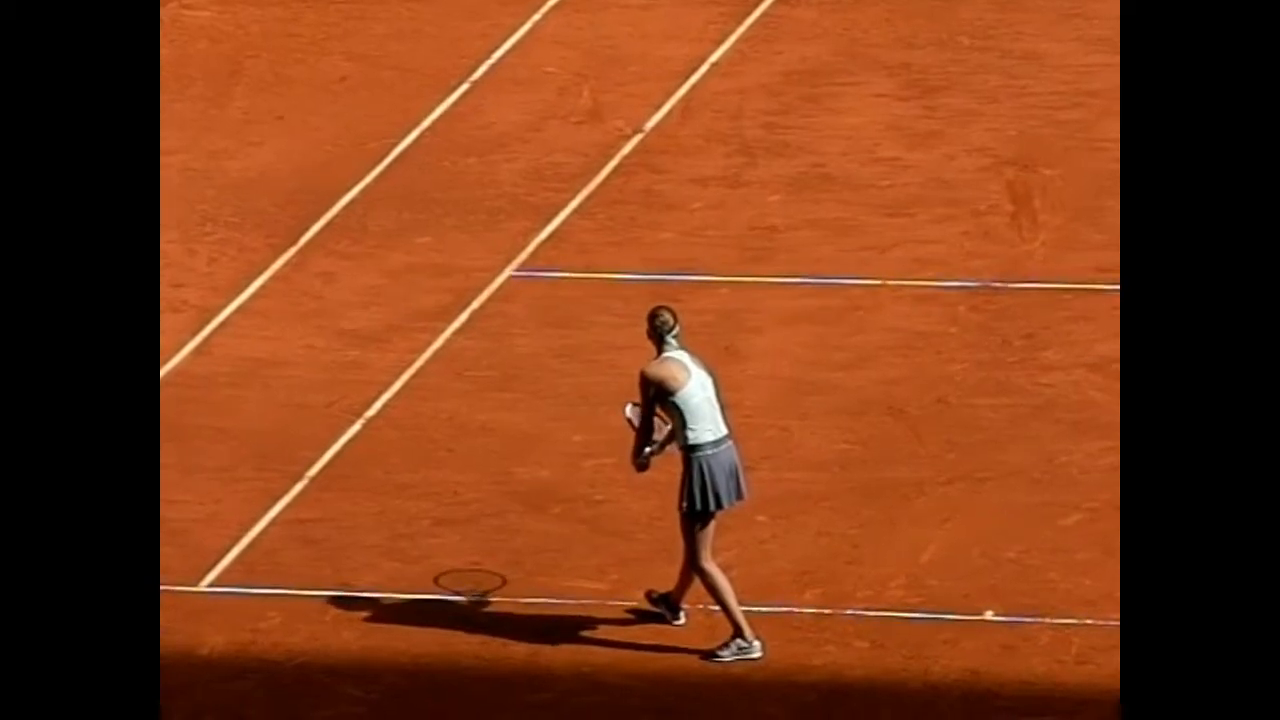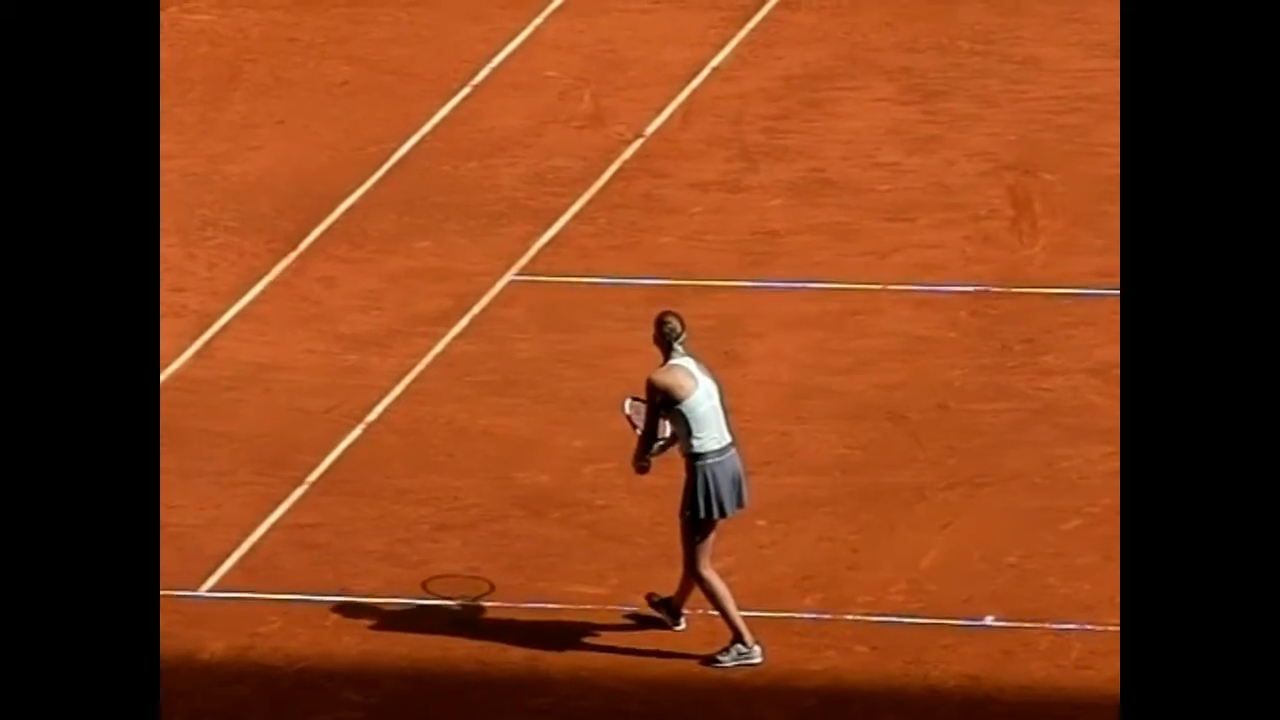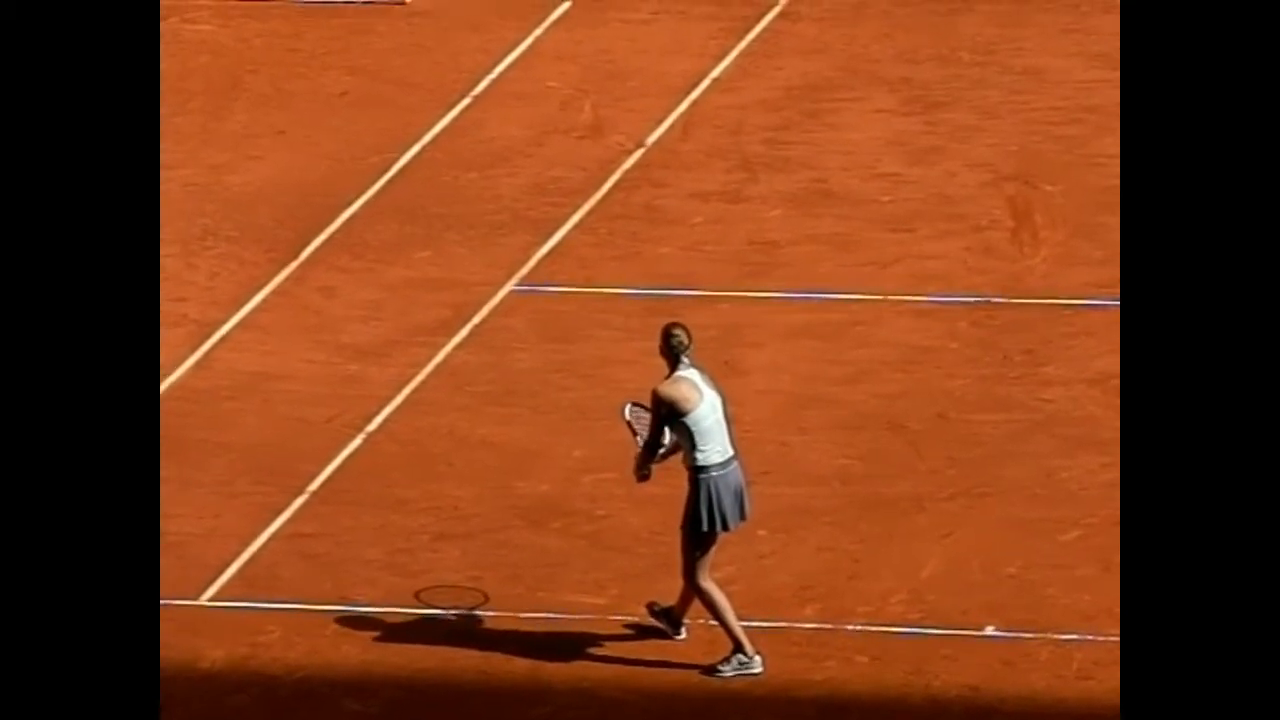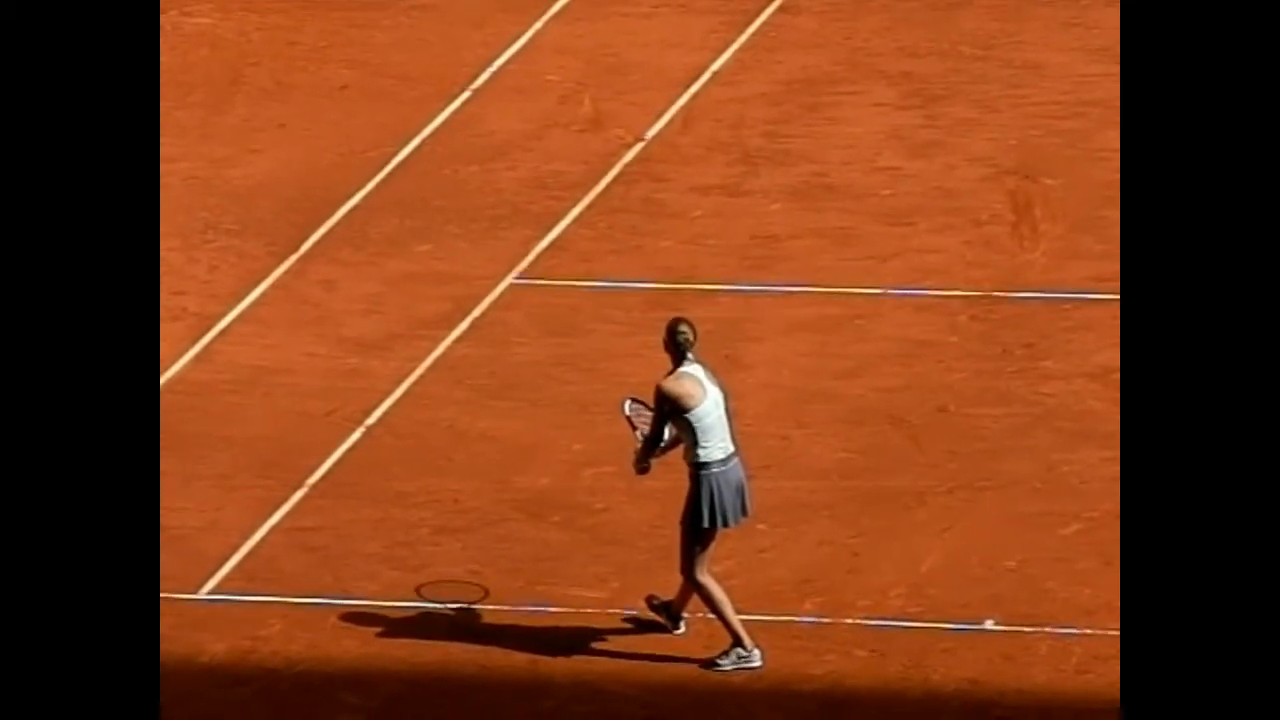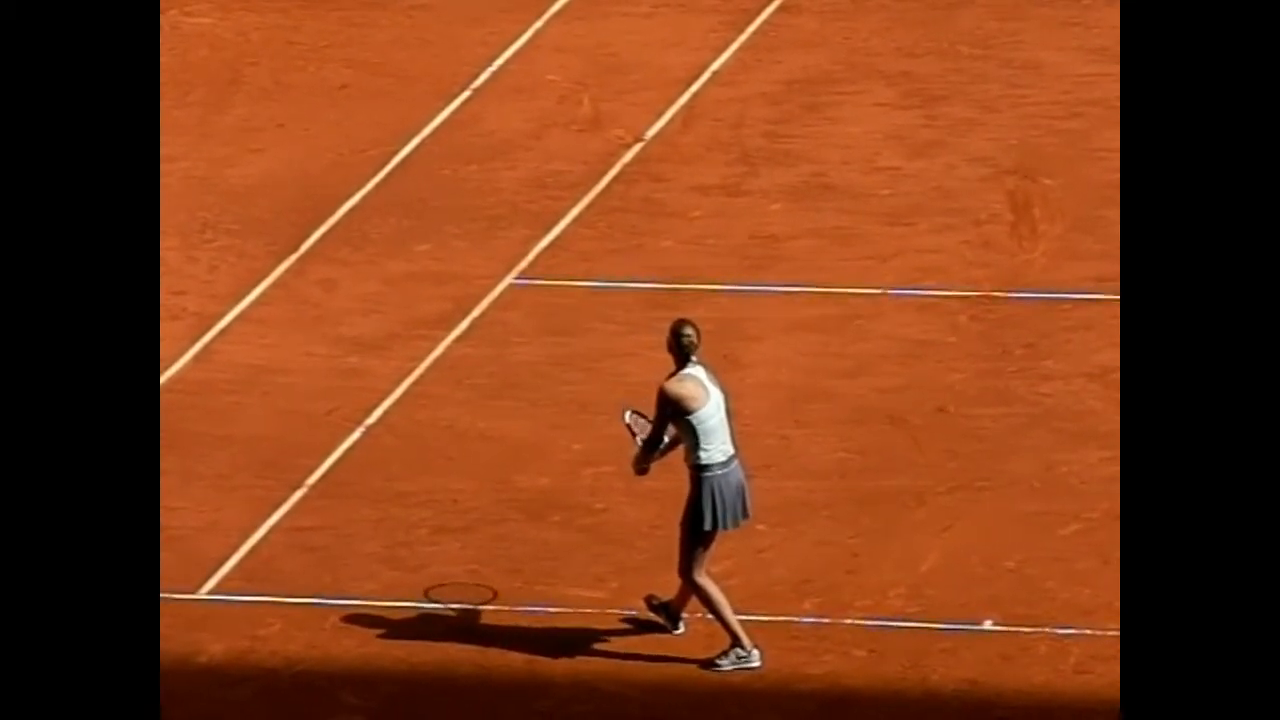
dt=1s
person 1, frame 1
left shoulder: (652, 371)
right shoulder: (692, 361)
left elbow: (645, 425)
left wrist: (638, 457)
right wrist: (658, 448)
left hip: (704, 462)
right hip: (723, 452)
left knee: (700, 559)
right knee: (694, 540)
left ankle: (746, 639)
right ankle: (674, 602)
person 1, frame 2
left shoulder: (659, 379)
right shoulder: (698, 367)
left elbow: (649, 434)
left wrist: (639, 460)
right wrist: (660, 450)
left hip: (707, 470)
right hip: (726, 460)
left knee: (698, 567)
right knee: (695, 548)
left ankle: (746, 644)
right ankle: (675, 608)
person 1, frame 3
left shoulder: (665, 391)
right shoulder: (702, 378)
left elbow: (652, 445)
left wrist: (640, 467)
right wrist: (660, 458)
left hip: (710, 483)
right hip: (728, 473)
left knee: (697, 577)
right knee: (696, 559)
left ankle: (746, 654)
right ankle: (676, 617)
person 1, frame 4
left shoulder: (669, 386)
right shoulder: (704, 373)
left elbow: (654, 439)
left wrist: (640, 460)
right wrist: (659, 452)
left hip: (711, 479)
right hip: (729, 469)
left knee: (695, 571)
right knee: (695, 554)
left ankle: (745, 648)
right ankle: (675, 611)
person 1, frame 5
left shoulder: (672, 388)
right shoulder: (705, 375)
left elbow: (655, 439)
left wrist: (639, 461)
right wrist: (658, 455)
left hip: (712, 481)
right hip: (729, 472)
left knee: (692, 573)
right knee: (694, 556)
left ankle: (745, 649)
right ankle: (674, 611)
